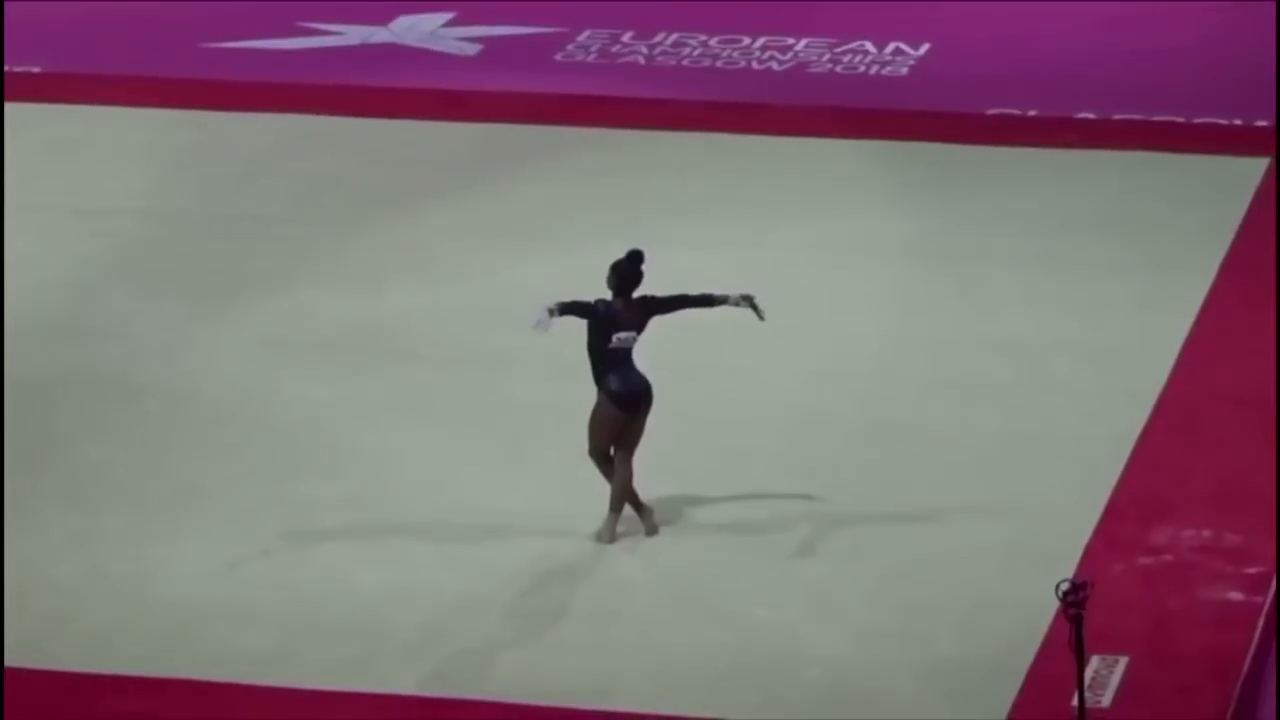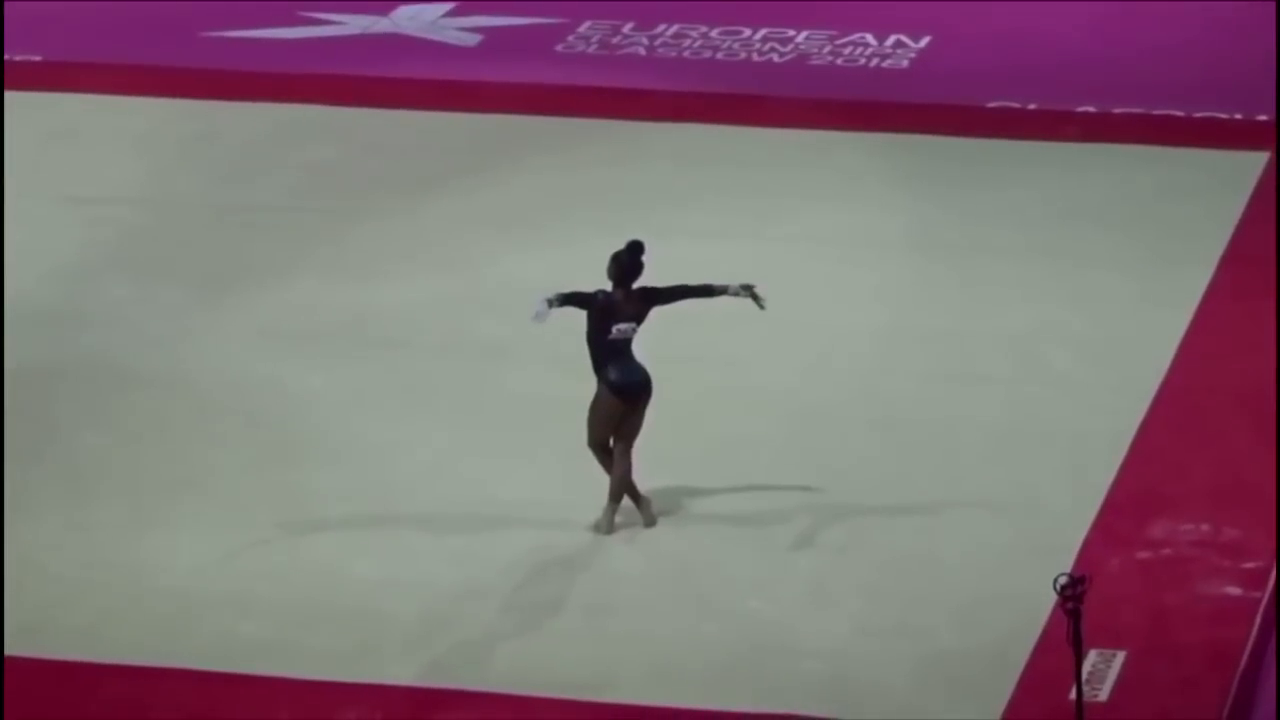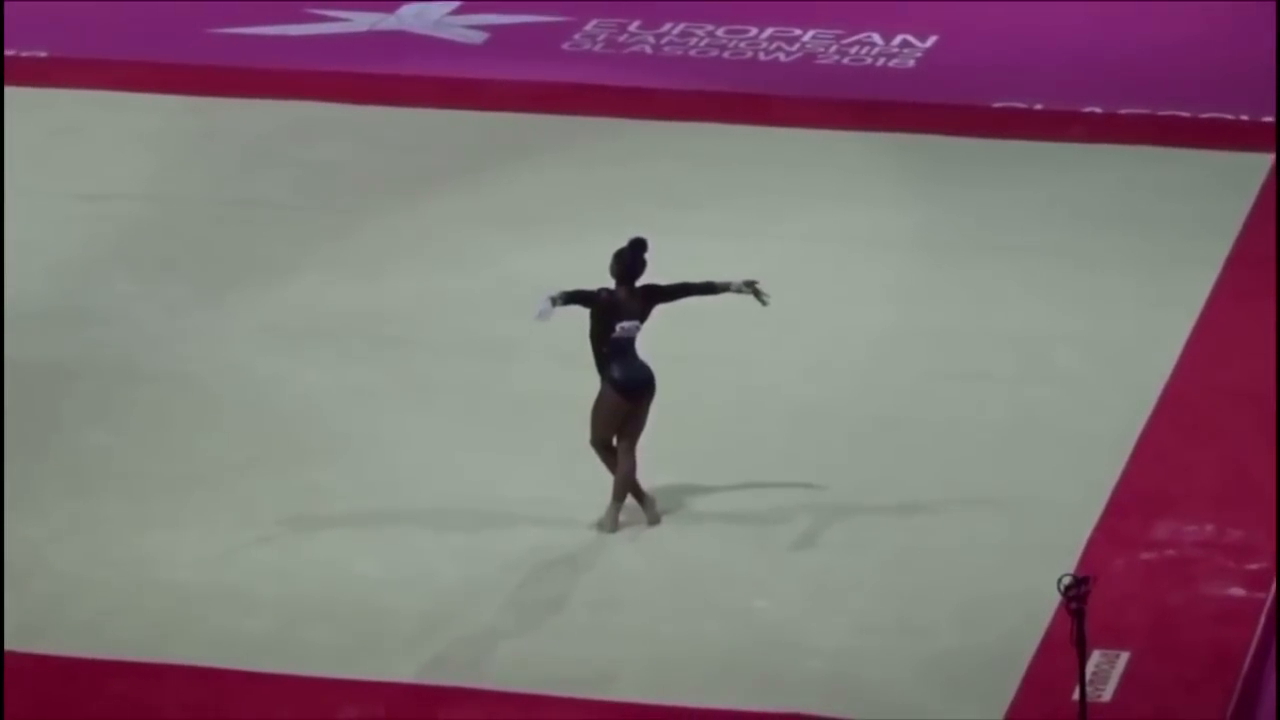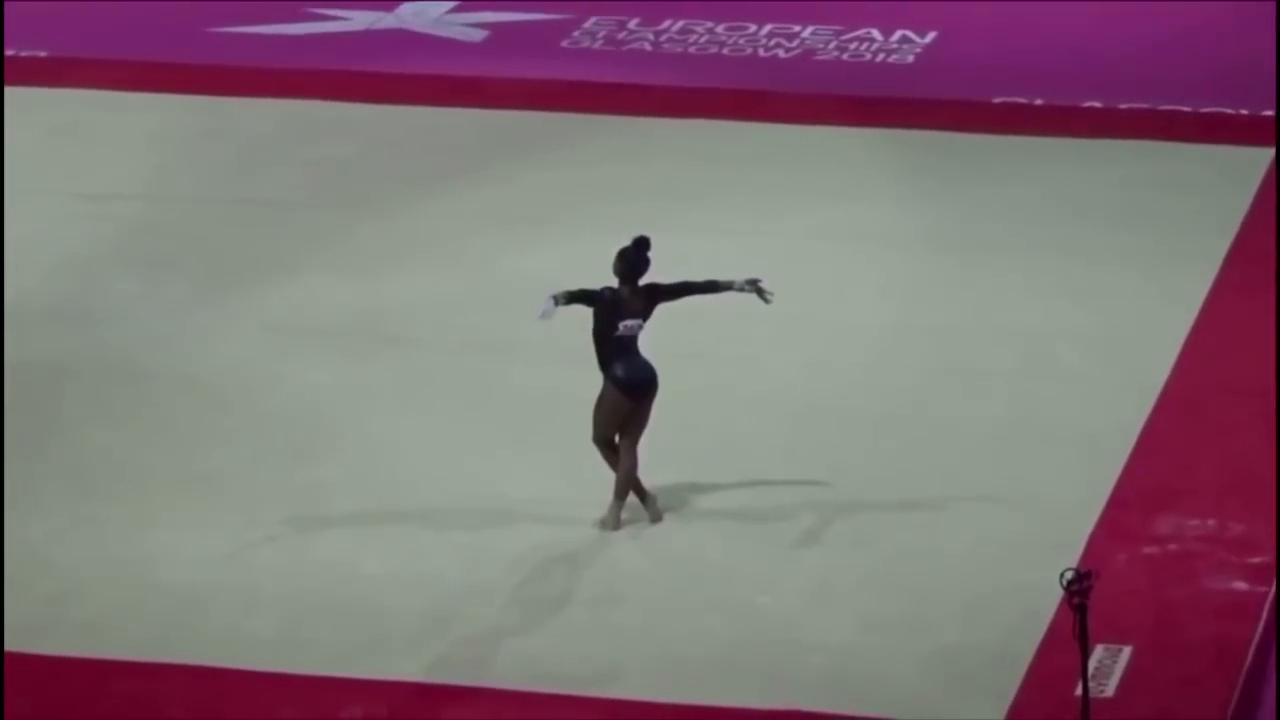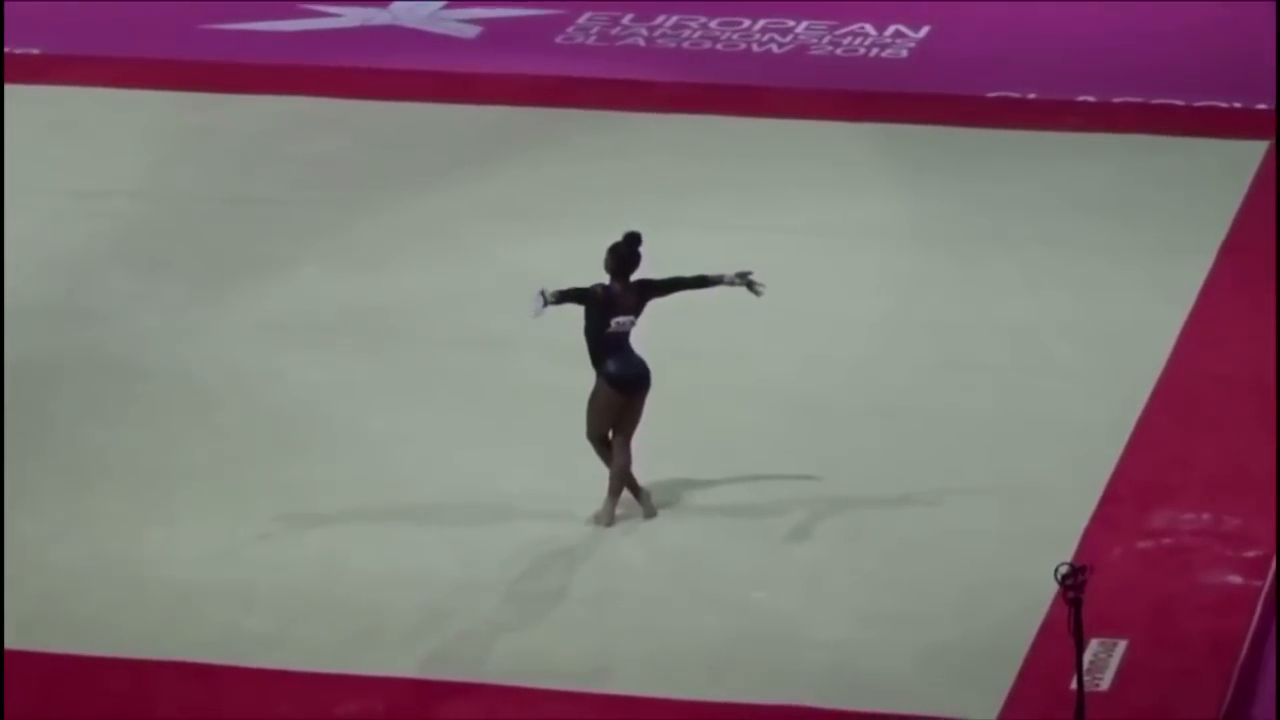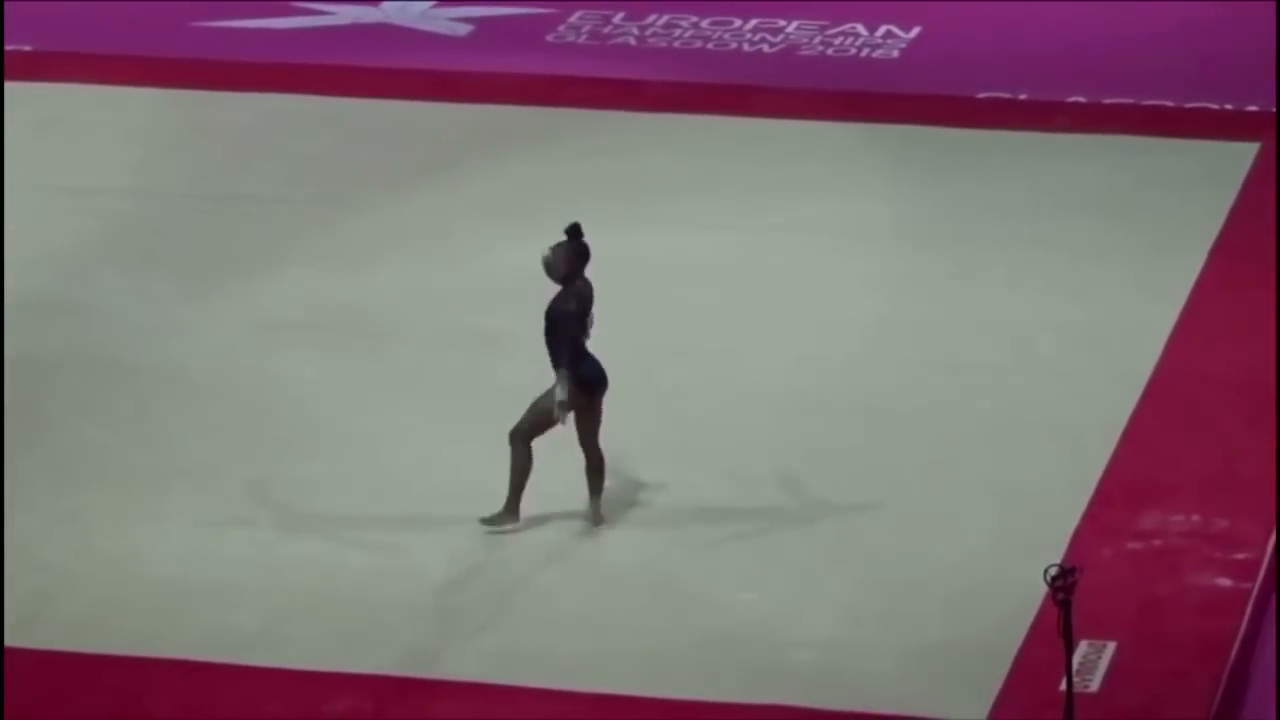
dt=0.7s
person 1, frame 1
left shoulder: (601, 310)
right shoulder: (644, 307)
left elbow: (574, 306)
right elbow: (688, 300)
left wrist: (551, 309)
right wrist: (732, 299)
left hip: (616, 393)
right hip: (640, 391)
left knee: (599, 453)
right knee: (623, 457)
left ankle: (639, 508)
right ankle: (612, 521)
person 1, frame 2
left shoulder: (601, 302)
right shoulder: (645, 298)
left elbow: (573, 297)
right elbow: (689, 291)
left wrist: (550, 301)
right wrist: (733, 289)
left hip: (615, 384)
right hip: (640, 382)
left knee: (598, 444)
right knee: (622, 449)
left ankle: (638, 500)
right ankle: (610, 513)
person 1, frame 3
left shoulder: (604, 300)
right shoulder: (647, 296)
left elbow: (577, 296)
right elbow: (692, 288)
left wrist: (554, 300)
right wrist: (735, 286)
left hip: (619, 382)
right hip: (643, 379)
left knee: (601, 442)
right knee: (625, 447)
left ankle: (641, 498)
right ankle: (614, 511)
person 1, frame 4
left shoulder: (608, 298)
right shoulder: (650, 295)
left elbow: (581, 295)
right elbow: (695, 287)
left wrist: (558, 299)
right wrist: (738, 285)
left hip: (621, 379)
right hip: (645, 377)
left knee: (603, 440)
right knee: (627, 445)
left ankle: (643, 497)
right ankle: (616, 509)
person 1, frame 5
left shoulder: (600, 295)
right shoulder: (642, 290)
left elbow: (573, 295)
right elbow: (686, 282)
left wrist: (549, 298)
right wrist: (729, 279)
left hip: (613, 376)
right hip: (638, 372)
left knee: (597, 437)
right knee: (621, 441)
left ankle: (637, 492)
right ankle: (610, 505)
person 1, frame 6
left shoulder: (570, 300)
right shoulder: (579, 287)
left elbow: (566, 345)
left wrist: (562, 390)
right wrist: (549, 261)
left hip: (578, 380)
right hip: (594, 376)
left knee: (519, 435)
right knee: (590, 445)
left ankle: (510, 511)
right ankle: (595, 510)
